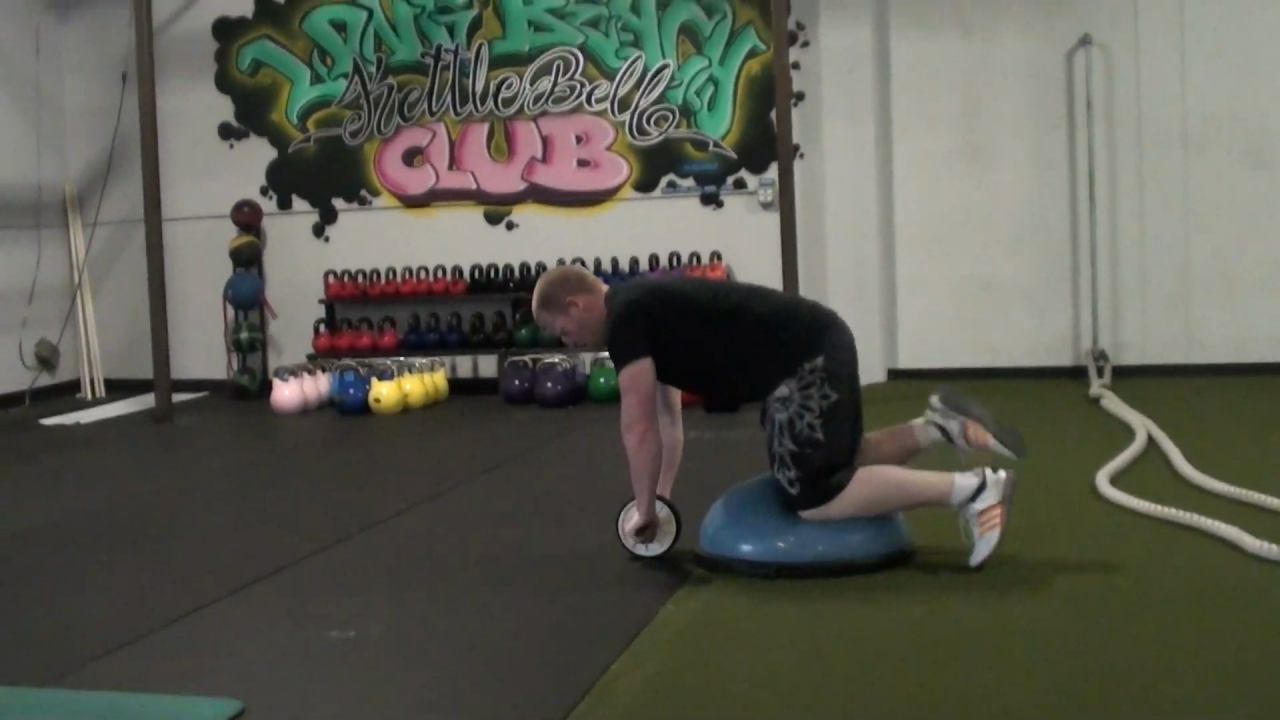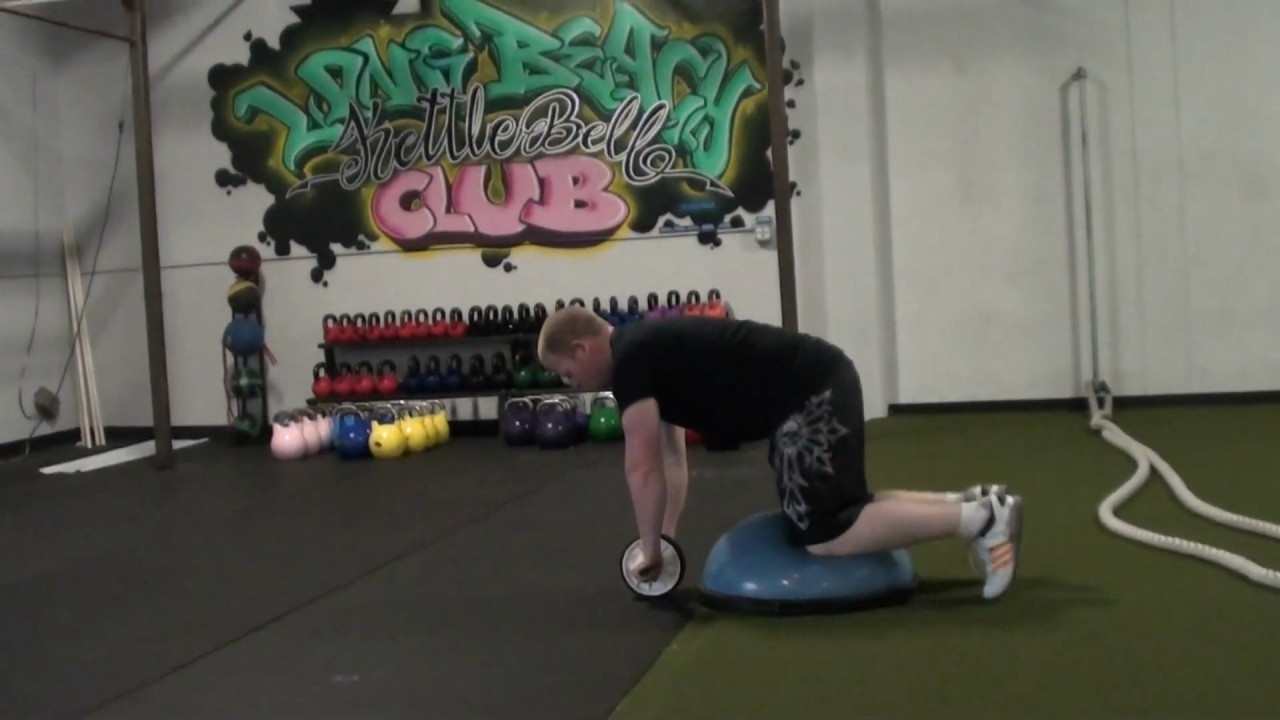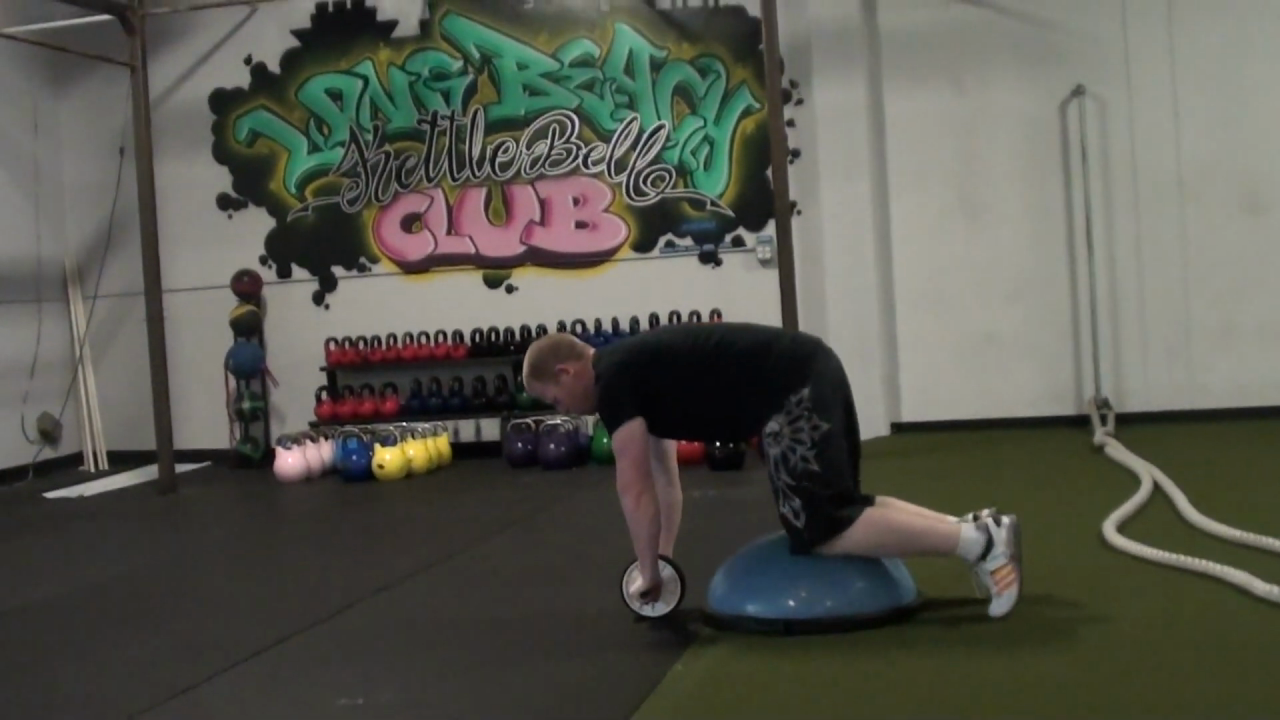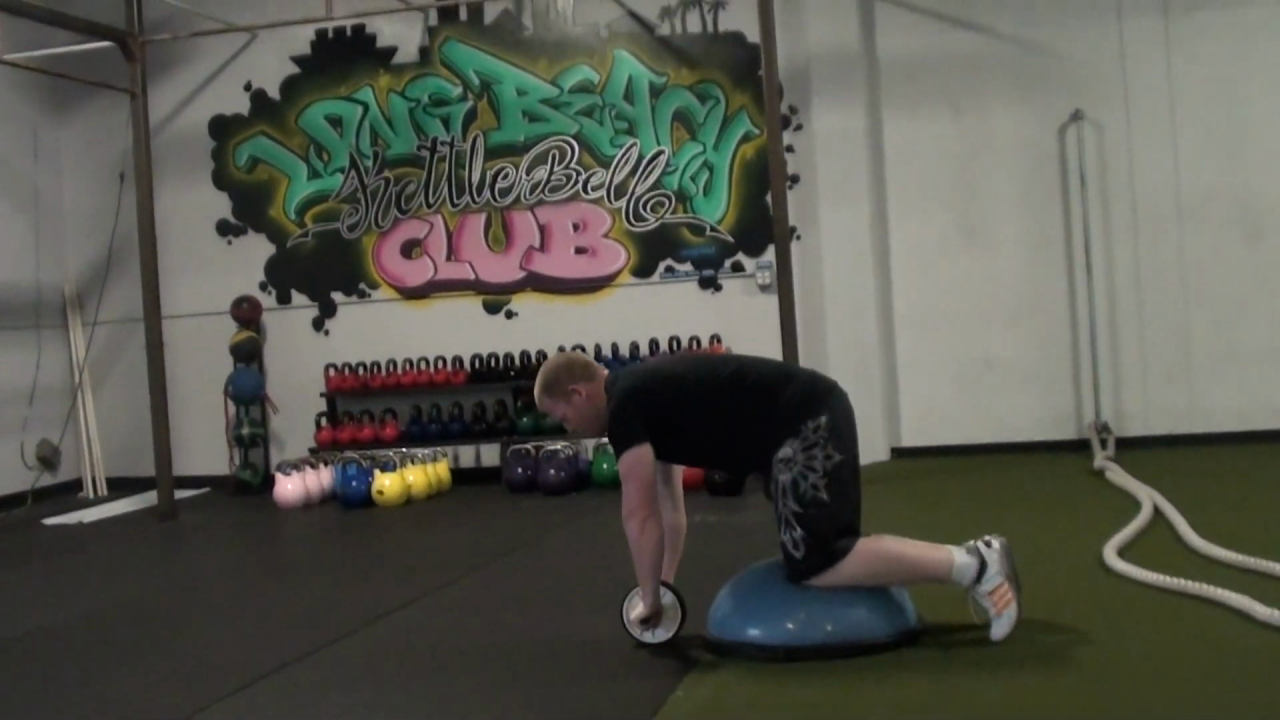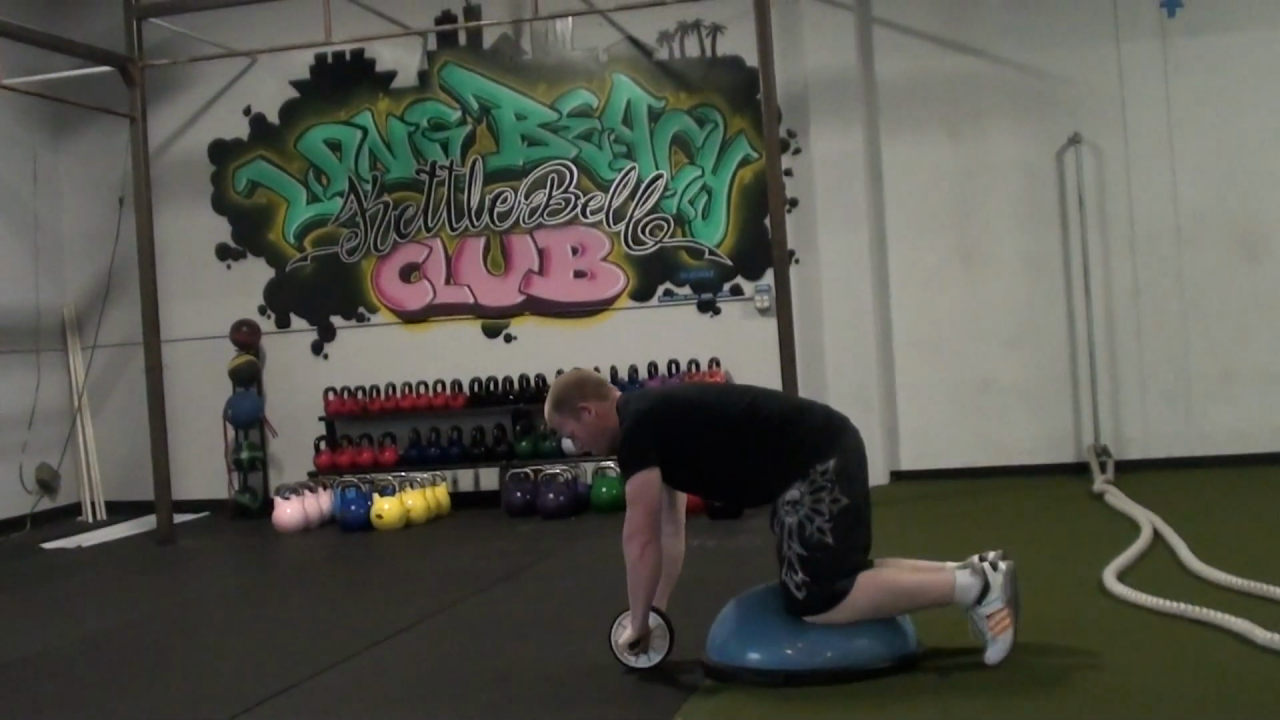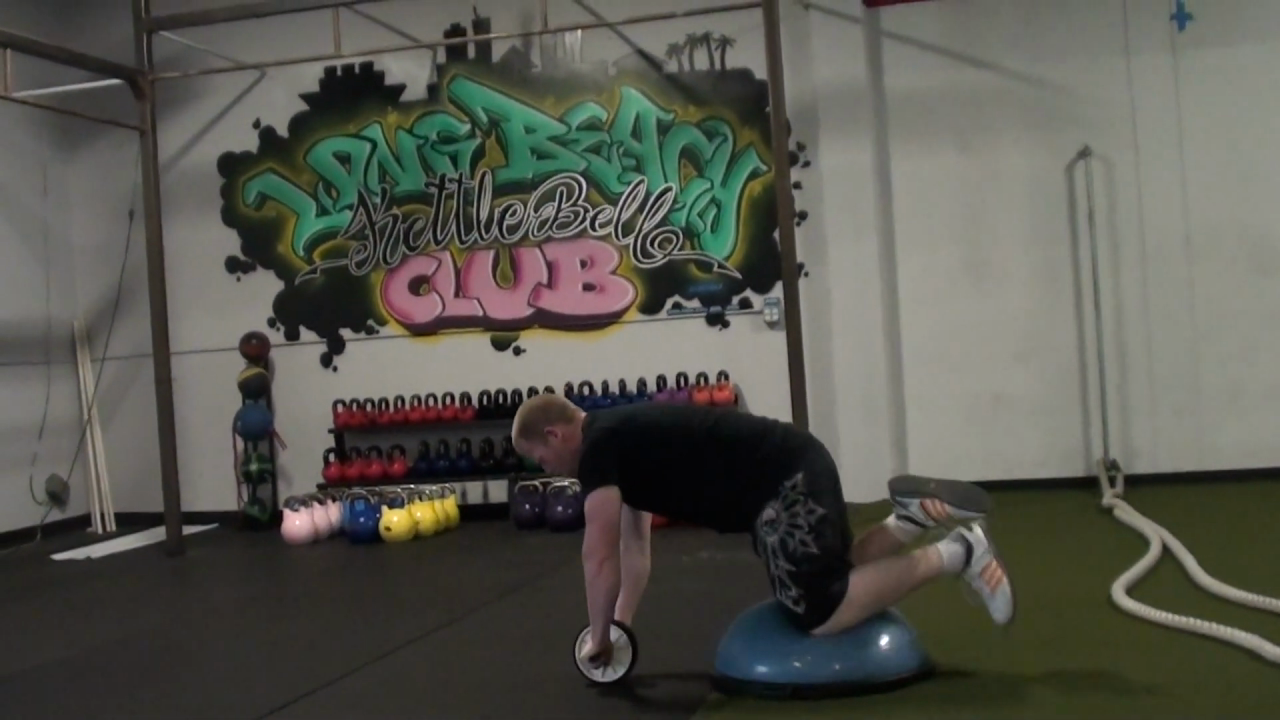
dt=0.5s
person 1, frame 1
left shoulder: (623, 318)
right shoulder: (644, 308)
left elbow: (638, 426)
right elbow: (667, 415)
left wrist: (646, 511)
right wrist: (664, 498)
left hip: (804, 361)
right hip: (817, 348)
left knee: (813, 497)
right knee: (833, 469)
left ankle: (971, 488)
right ankle: (942, 424)
person 1, frame 2
left shoulder: (630, 359)
right shoulder: (649, 350)
left elbow: (643, 467)
right elbow: (671, 456)
left wrist: (651, 551)
right wrist: (667, 538)
left hip: (809, 395)
right hip: (821, 383)
left knee: (822, 533)
right knee: (836, 511)
left ankle: (979, 519)
right ankle: (973, 505)
person 1, frame 3
left shoulder: (613, 379)
right shoulder: (636, 369)
left elbow: (635, 488)
right elbow: (663, 474)
left wrist: (649, 573)
right wrist: (664, 557)
left hip: (793, 388)
right hip: (810, 371)
left knee: (820, 527)
right knee: (839, 505)
left ankle: (977, 543)
right ankle: (977, 528)
person 1, frame 4
left shoulder: (625, 404)
right shoulder: (645, 395)
left elbow: (640, 514)
right elbow: (668, 500)
left wrist: (650, 599)
right wrist: (667, 584)
left hip: (803, 422)
right hip: (815, 414)
left knee: (815, 562)
right knee: (835, 548)
left ankle: (969, 567)
right ankle: (972, 556)
person 1, frame 5
left shoulder: (637, 428)
right shoulder: (654, 418)
left elbow: (639, 539)
right elbow: (669, 528)
left wrist: (638, 624)
right wrist: (657, 610)
left hip: (815, 460)
right hip: (827, 448)
left knee: (817, 598)
right knee: (840, 575)
left ankle: (974, 587)
right ankle: (972, 576)
person 1, frame 6
left shoulder: (598, 446)
right shoulder: (623, 439)
left elbow: (600, 557)
right elbow: (636, 544)
left wrist: (599, 637)
right wrist: (622, 622)
left hip: (783, 480)
right hip: (794, 468)
left knee: (819, 610)
right knee: (829, 581)
left ankle: (955, 553)
right ankle: (909, 516)
